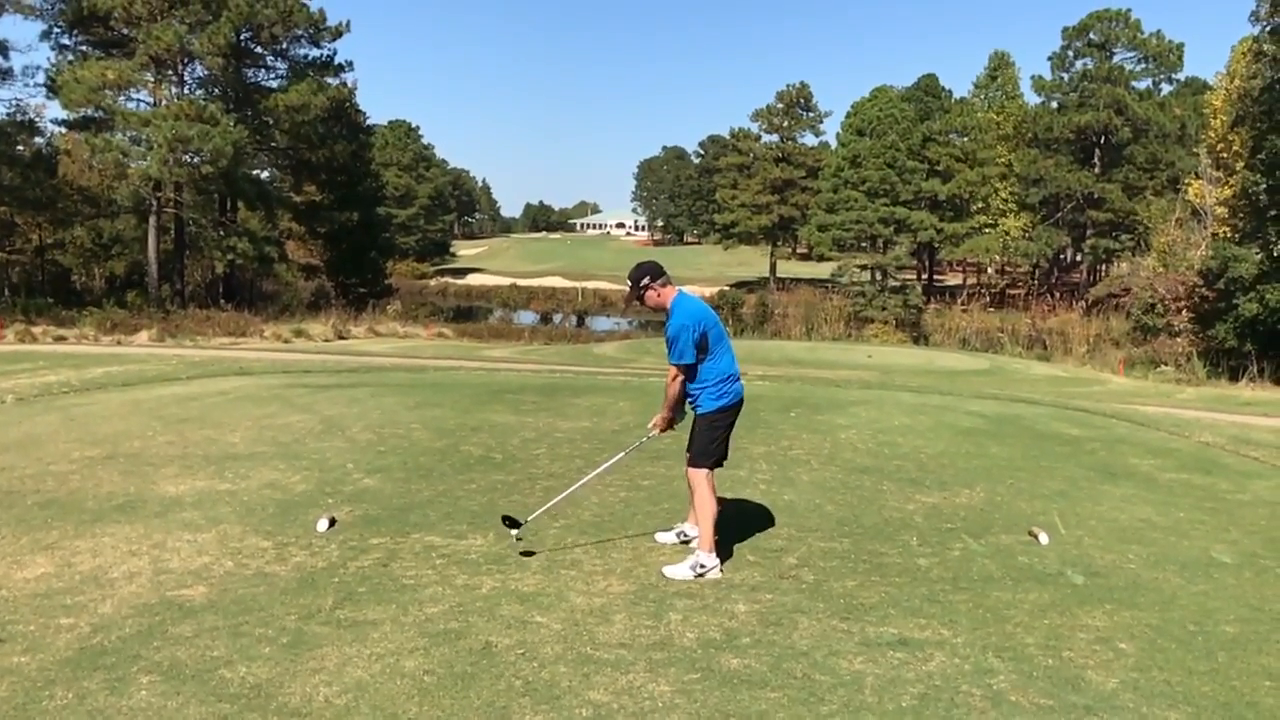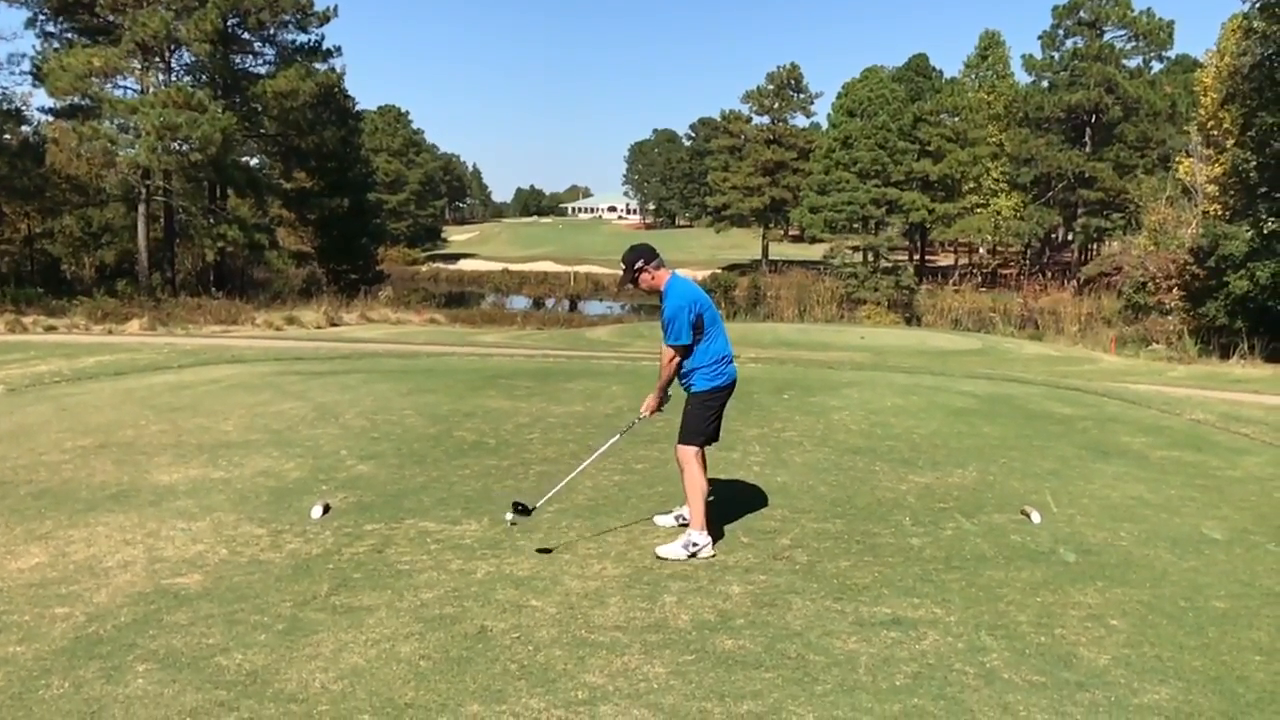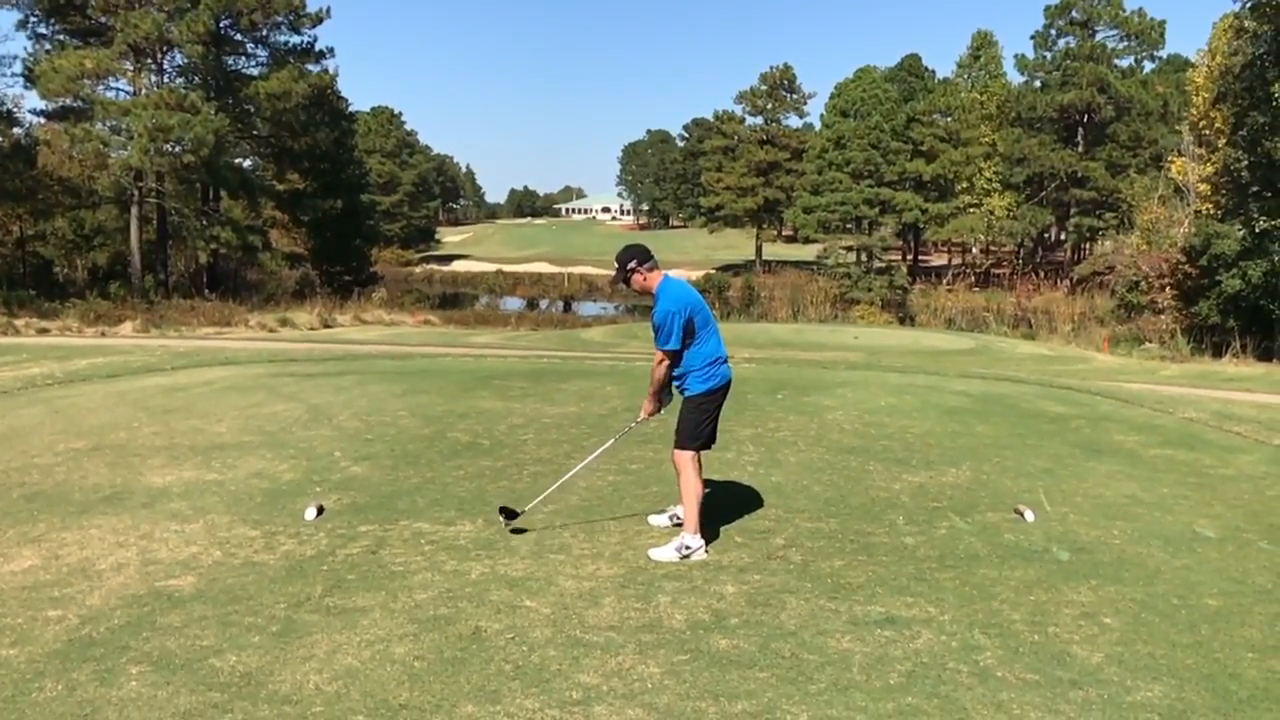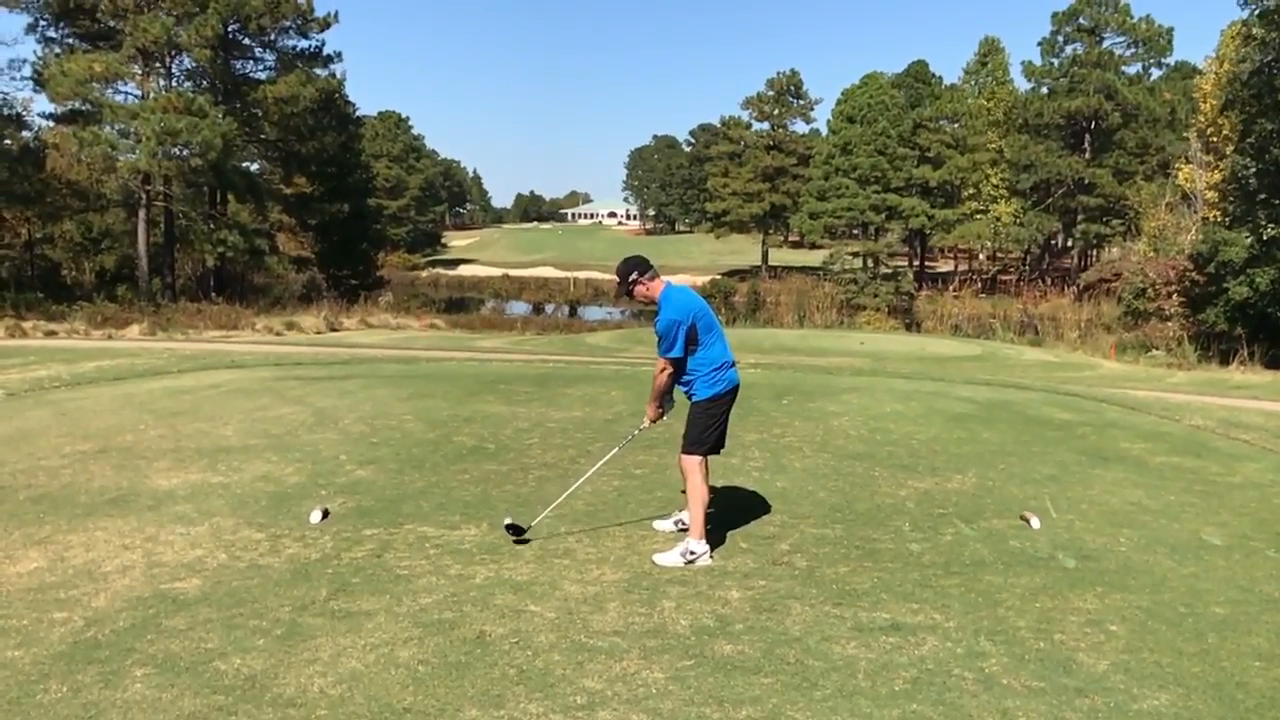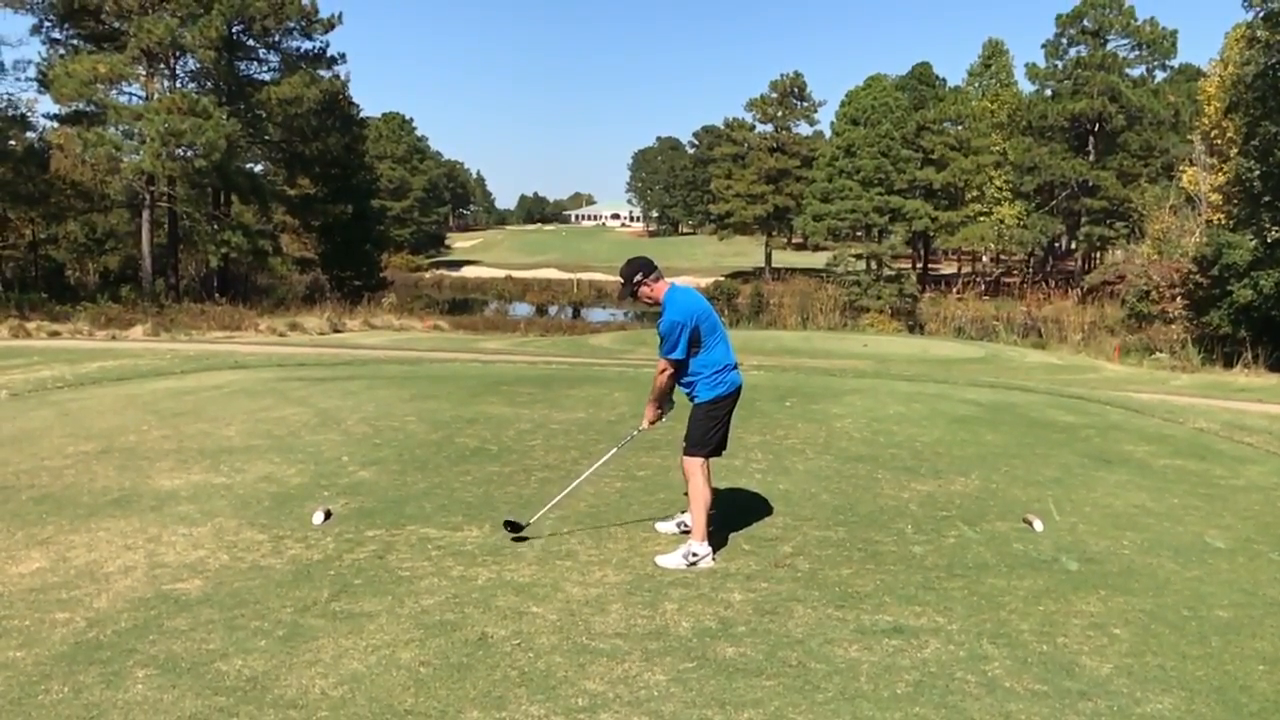
dt=0.5s
person 1, frame 1
left shoulder: (682, 319)
right shoulder: (684, 305)
left elbow: (677, 375)
left wrist: (666, 415)
right wrist: (673, 409)
left hip: (717, 399)
right hip: (715, 396)
left knee: (699, 472)
right knee: (695, 462)
left ankle: (706, 558)
right ankle: (693, 526)
person 1, frame 2
left shoulder: (677, 301)
right shoulder: (677, 288)
left elbow: (673, 356)
right elbow: (672, 348)
left wrist: (657, 394)
right wrist: (660, 391)
left hip: (710, 380)
right hip: (708, 378)
left knee: (688, 451)
right knee: (691, 446)
left ankle: (698, 537)
right ankle: (692, 510)
person 1, frame 3
left shoulder: (667, 305)
right shoulder: (673, 287)
left elbow: (664, 360)
left wrist: (652, 398)
right wrist: (662, 392)
left hip: (703, 382)
right hip: (707, 378)
left knee: (684, 455)
right knee: (688, 450)
left ankle: (692, 540)
right ankle: (686, 509)
person 1, frame 4
left shoulder: (670, 312)
right shoulder: (677, 293)
left elbow: (665, 367)
left wrist: (653, 404)
right wrist: (664, 397)
left hip: (712, 387)
right hip: (715, 382)
left knee: (691, 460)
right knee: (695, 454)
left ankle: (696, 545)
right ankle: (691, 514)
person 1, frame 5
left shoulder: (674, 314)
right shoulder: (681, 295)
left elbow: (667, 369)
left wrist: (652, 405)
right wrist: (665, 397)
left hip: (713, 389)
right hip: (717, 384)
left knee: (694, 462)
right knee: (696, 457)
left ankle: (699, 547)
right ankle: (693, 517)
